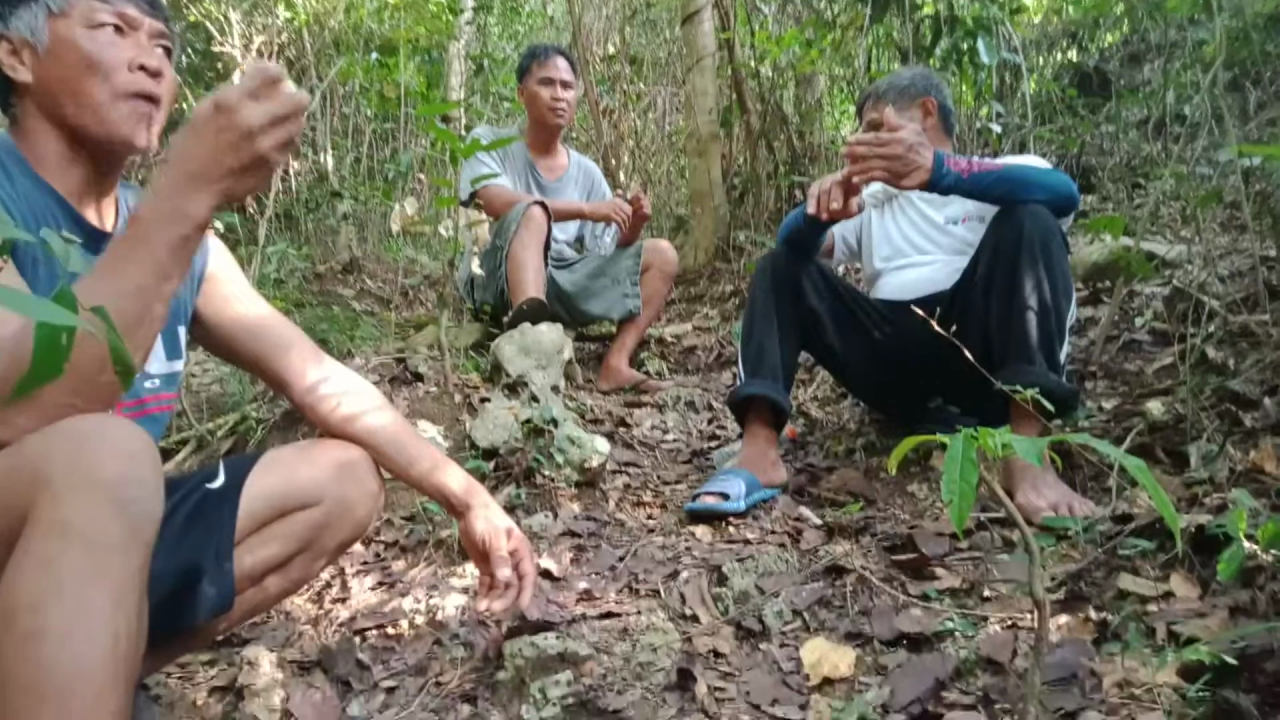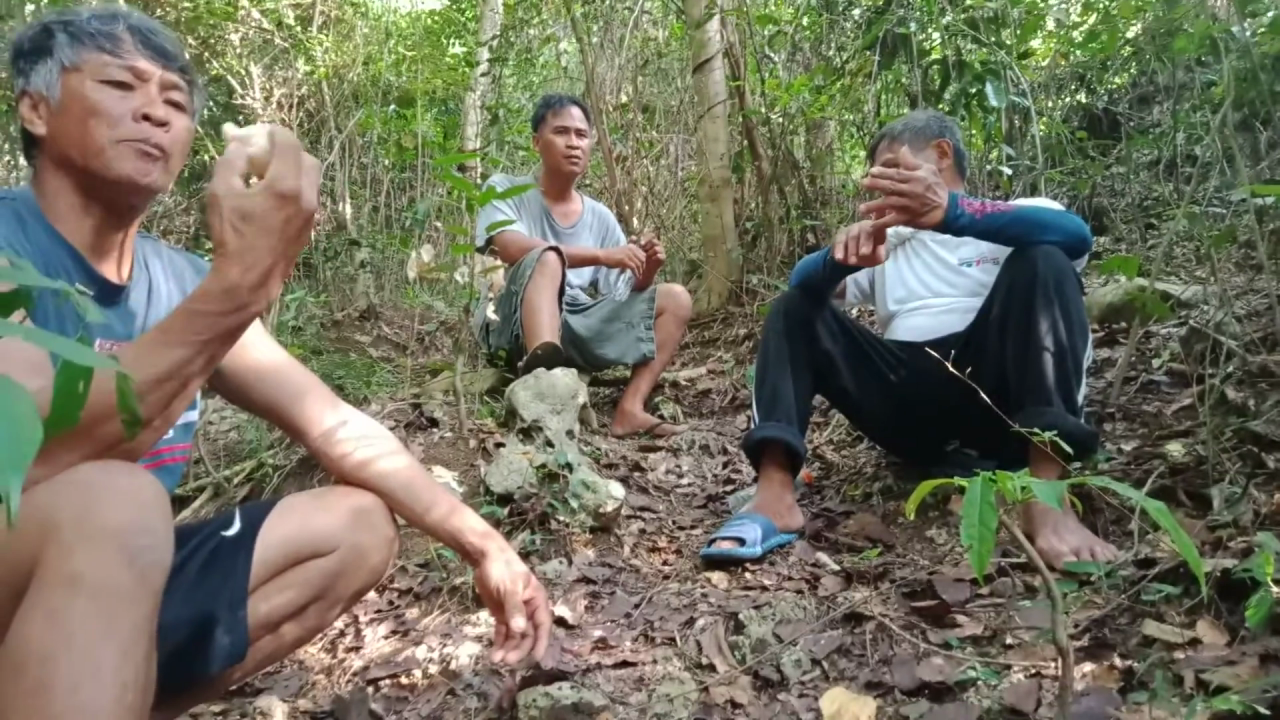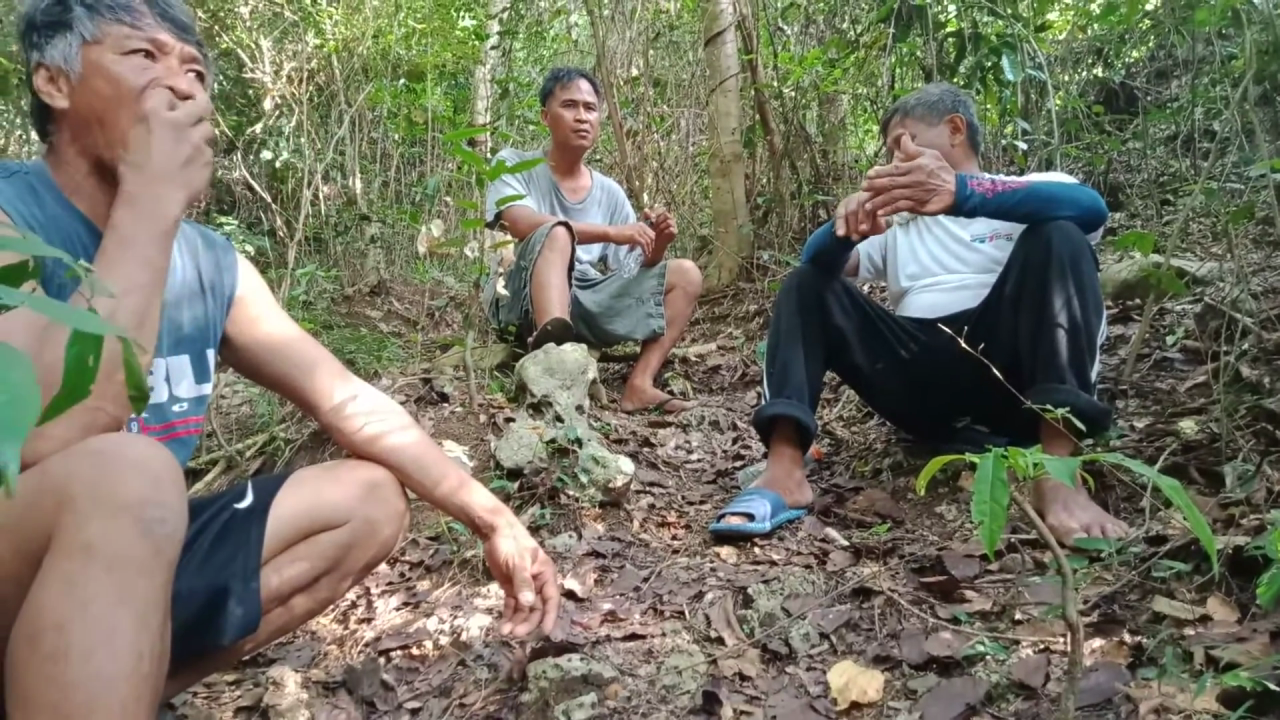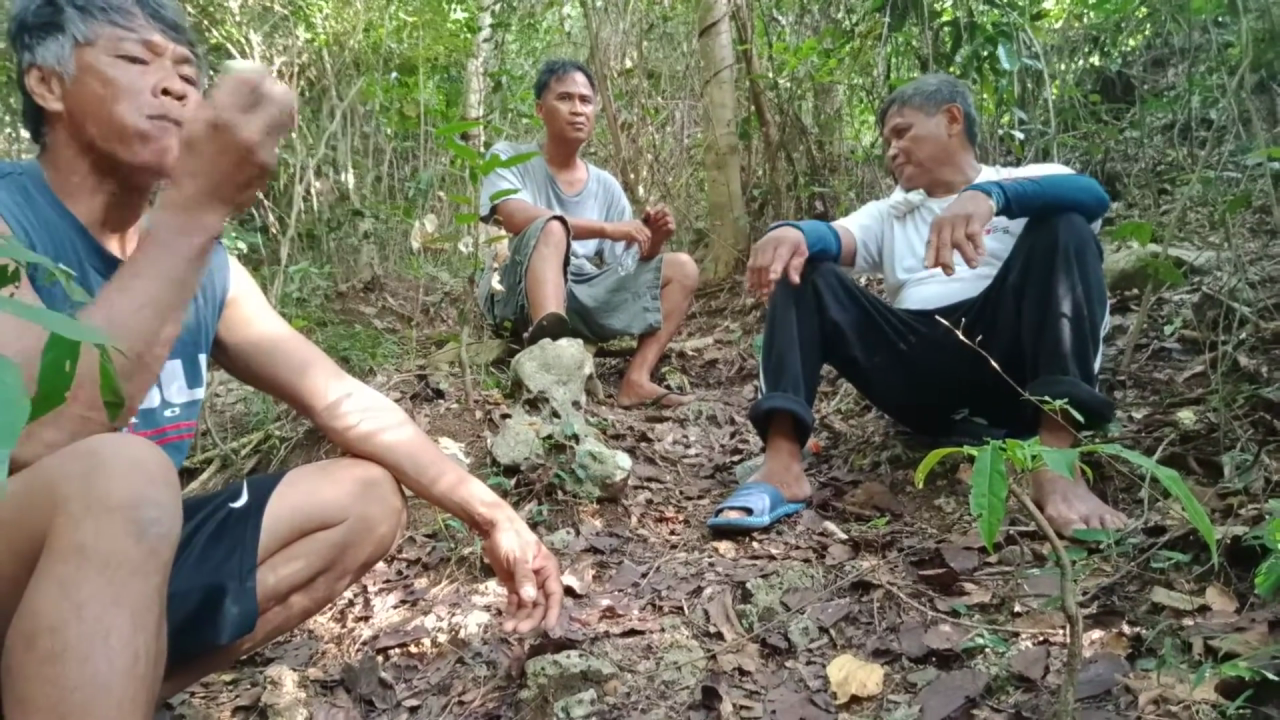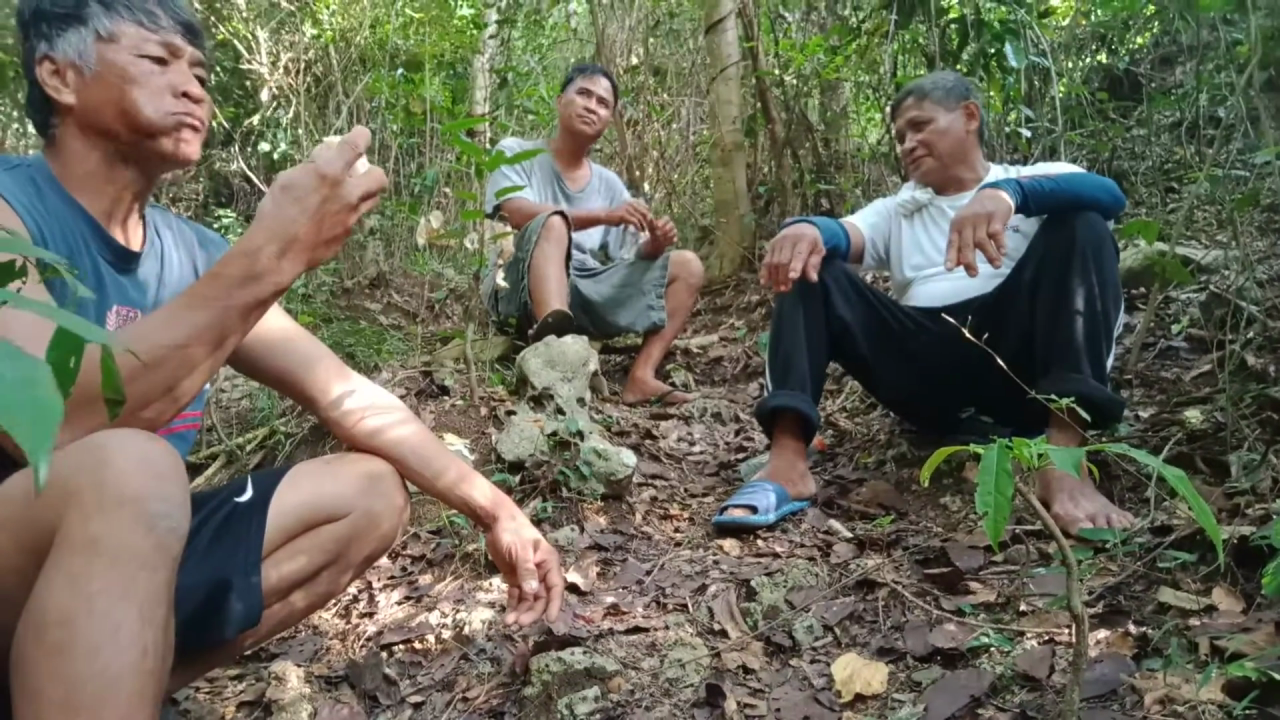
dt=1s
person 1, frame 1
left shoulder: (181, 245)
left elbow: (320, 378)
left wrist: (464, 495)
right wrist: (187, 193)
left hip: (104, 534)
left knee: (345, 478)
right knee: (102, 452)
person 1, frame 2
left shoulder: (184, 282)
left elbow: (334, 424)
left wrist: (478, 541)
right wrist: (243, 282)
left hip: (116, 582)
left knee: (358, 524)
right knee: (114, 500)
person 1, frame 3
left shoulder: (210, 264)
left elbow: (349, 401)
left wrist: (491, 518)
right wrist: (151, 201)
left hip: (129, 562)
left knee: (369, 499)
right knee: (123, 473)
person 1, frame 4
left shoulder: (203, 268)
left elbow: (342, 399)
left wrist: (488, 513)
right wrist: (196, 208)
left hip: (121, 562)
left knee: (366, 499)
right knee: (120, 472)
person 1, frame 5
left shoulder: (196, 254)
left elbow: (345, 394)
left wrist: (491, 507)
right wrist: (270, 255)
left hip: (130, 553)
left knee: (371, 492)
right knee: (129, 466)
person 2, frame 1
left shoulder: (1004, 178)
right shoulder: (875, 204)
left elbow: (1062, 193)
right elbow: (793, 242)
left wrist: (936, 170)
right wrist: (817, 209)
left hip: (979, 349)
right hip: (896, 363)
left knee: (1027, 220)
right knee: (780, 267)
left ankle: (1026, 453)
right ankle: (759, 453)
person 2, frame 2
left shoulder: (1016, 221)
right shoulder: (889, 244)
left elbow: (1075, 235)
right elbow: (803, 282)
left wrist: (950, 212)
right wrist: (843, 254)
left hip: (994, 391)
right hip: (911, 405)
left knee: (1040, 262)
right knee: (793, 309)
left ankle: (1046, 498)
right ankle: (774, 496)
person 2, frame 3
left shoulder: (1030, 195)
right shoulder: (897, 221)
left elbow: (1089, 207)
right elbow: (816, 259)
left wrist: (959, 192)
right wrist: (848, 223)
left hip: (1007, 369)
right hip: (923, 382)
left knee: (1056, 237)
right knee: (805, 284)
left ankle: (1058, 474)
right ankle: (784, 470)
person 2, frame 4
left shoulder: (1027, 184)
right shoulder: (889, 214)
left elbow: (1091, 195)
right elbow: (832, 239)
left wrist: (986, 195)
right wrist: (790, 233)
left hip: (1008, 358)
right hip: (922, 374)
left knee: (1061, 226)
right knee: (801, 274)
left ankle: (1056, 464)
right ankle: (782, 464)
person 2, frame 5
left shoulder: (1037, 182)
right shoulder: (897, 210)
left elbow: (1107, 195)
right elbow: (845, 236)
left wrist: (1005, 193)
right wrist: (805, 228)
left hip: (1018, 357)
right hip: (928, 373)
left knee: (1079, 224)
right knee: (809, 265)
left ankle: (1063, 460)
right ankle: (787, 461)
person 3, frame 1
left shoulder: (587, 172)
right shoulder: (489, 142)
left elbow: (610, 254)
right elbow: (496, 203)
left wrist: (631, 229)
right wrist: (586, 209)
left hip: (562, 285)
right hip: (498, 280)
left knee: (662, 255)
right knee: (533, 212)
left ankle: (615, 365)
right ankle: (527, 328)
person 3, frame 2
left shoulder: (601, 218)
right shoulder: (505, 189)
left elbow: (624, 299)
right elbow: (511, 249)
left wrist: (645, 273)
right wrist: (601, 256)
left hip: (577, 328)
right hip: (514, 326)
left knee: (675, 299)
right knee: (548, 257)
left ankle: (630, 409)
right ankle: (541, 371)
person 3, frame 3
left shoulder: (610, 193)
right shoulder: (513, 164)
left elbow: (635, 272)
right elbow: (521, 224)
left wrist: (656, 247)
right wrist: (611, 232)
left hip: (587, 304)
right hip: (523, 301)
left knee: (685, 275)
right knee: (558, 232)
left ankle: (640, 385)
person 3, frame 4
left shoulder: (606, 186)
right shoulder: (509, 157)
left elbow: (630, 267)
right elbow: (516, 218)
left wrist: (651, 243)
right wrist: (606, 229)
left hip: (583, 296)
right hip: (518, 295)
left knee: (681, 268)
right knee: (552, 227)
left ankle: (636, 380)
right ankle: (547, 340)
person 3, frame 5
left shoulder: (609, 183)
right shoulder: (516, 152)
left elbow: (635, 256)
right elbow: (518, 215)
left wrist: (655, 243)
right wrist: (604, 215)
left hip: (588, 292)
right hip: (522, 292)
left knee: (687, 265)
right knee: (554, 222)
left ankle: (641, 376)
right ankle: (552, 340)
